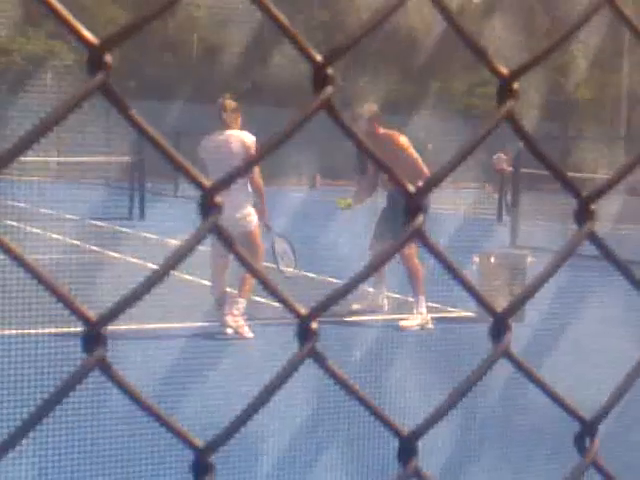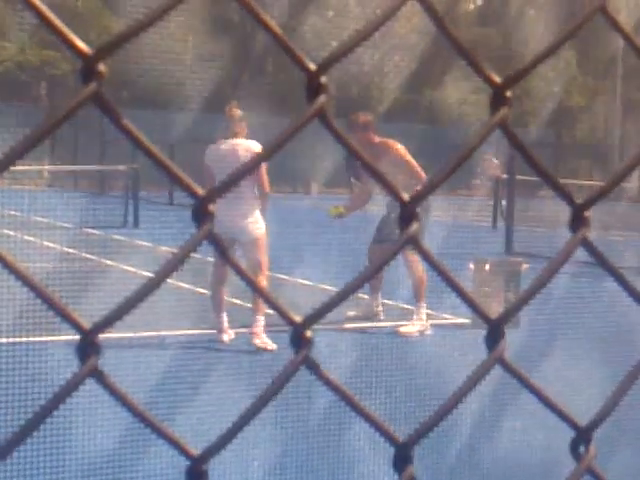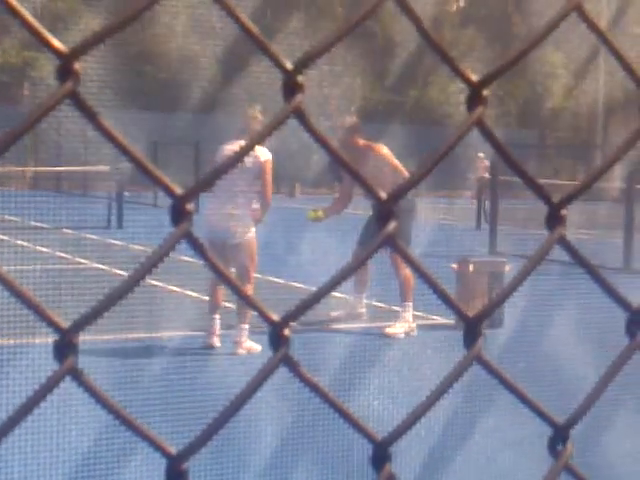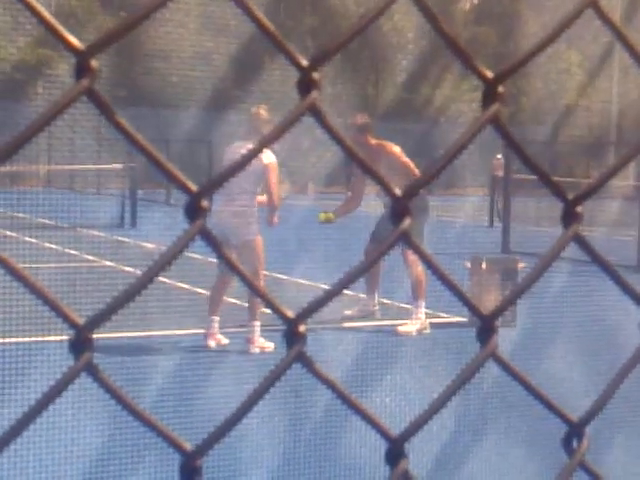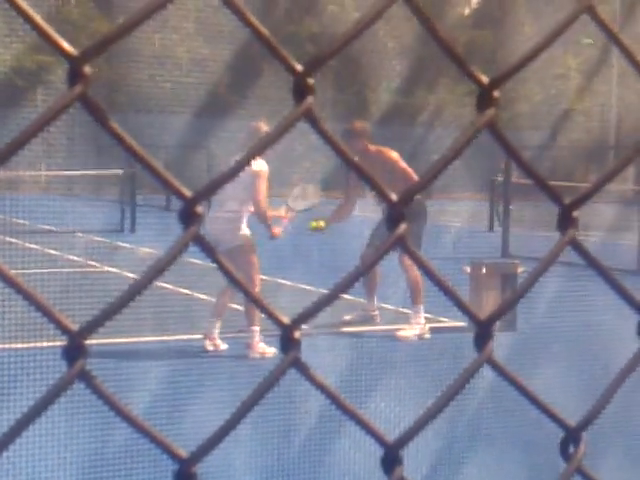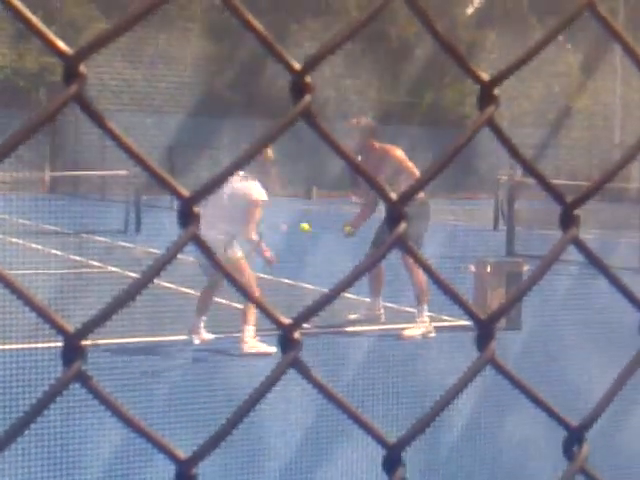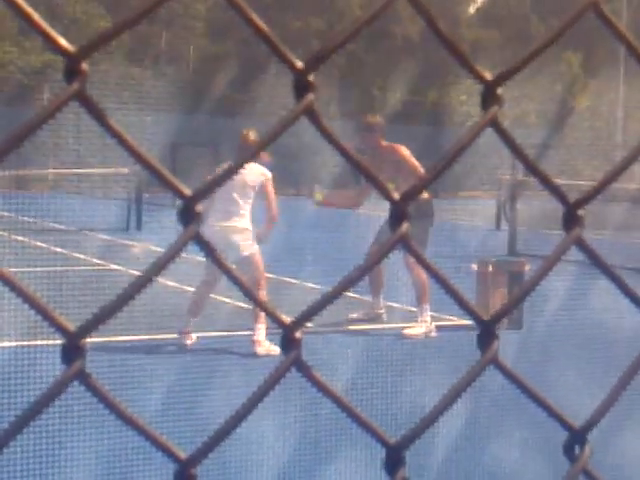
dt=0.5s
person 1, frame 1
left shoulder: (206, 143)
right shoulder: (246, 139)
left elbow: (205, 179)
right elbow: (255, 179)
right wrist: (261, 206)
left hip: (215, 208)
right hip: (240, 208)
left knee: (219, 267)
right knee: (256, 260)
left ankle: (225, 316)
right ankle: (236, 312)
person 1, frame 2
left shoulder: (211, 151)
right shoulder: (253, 147)
left elbow: (209, 190)
right elbow: (264, 188)
right wrist: (260, 208)
left hip: (222, 217)
right hip: (248, 216)
left knee: (220, 273)
right knee: (260, 274)
left ankle: (223, 328)
right ankle: (257, 331)
person 1, frame 3
left shoulder: (224, 149)
right shoulder: (262, 154)
left elbow: (214, 186)
right elbow: (266, 196)
right wrist: (260, 213)
left hip: (213, 215)
right hip: (239, 219)
left knee: (219, 276)
right knee: (246, 279)
left ankle: (215, 331)
right ankle: (242, 339)
person 1, frame 4
left shoulder: (232, 149)
right shoulder: (266, 157)
right elbow: (272, 197)
right wrist: (273, 216)
left hip: (220, 215)
right hip: (243, 219)
left knee: (224, 275)
right knee: (256, 278)
left ankle: (212, 331)
right ankle: (255, 338)
person 1, frame 5
right shoulder: (259, 166)
right elbow: (259, 205)
left wrist: (273, 213)
right wrist: (271, 227)
left hip: (213, 224)
right hip: (232, 228)
left knee: (233, 282)
right knee: (252, 283)
left ankle: (213, 336)
right ankle: (255, 343)
person 1, frame 6
left shoulder: (233, 177)
right shoulder: (258, 194)
left elbow: (206, 203)
right elbow: (249, 234)
right wrist: (263, 252)
left hip: (204, 237)
right hip: (226, 244)
left knee: (214, 283)
right knee: (252, 292)
left ankle: (197, 330)
right ankle: (249, 340)
person 1, frame 7
right shoulder: (263, 173)
right elbow: (273, 214)
right wrist: (264, 233)
left hip: (213, 231)
right hip: (240, 235)
left knee: (208, 282)
right knee: (259, 288)
left ankle: (187, 330)
right ankle: (260, 340)
person 2, frame 1
left shoulder: (396, 140)
right shoulder: (370, 147)
left elbow: (423, 174)
right elbow: (370, 185)
right wrist: (353, 200)
right hip: (395, 198)
left knee: (407, 252)
right knee: (376, 247)
left ankle: (421, 312)
right ankle: (378, 299)
person 2, frame 2
left shoulder: (392, 148)
right shoulder: (367, 157)
left elbow: (421, 179)
right elbow: (365, 194)
right wrist: (345, 209)
right hip: (395, 206)
left knee: (410, 256)
right knee: (374, 254)
left ankle: (421, 318)
right ankle: (374, 307)
person 2, frame 3
left shoulder: (376, 151)
right shoulder: (349, 161)
left elbow: (406, 179)
right elbow: (344, 199)
right wrist: (323, 212)
left hip: (400, 206)
left knee: (397, 257)
right knee: (359, 254)
left ankle: (407, 318)
right ankle: (358, 306)
person 2, frame 4
left shoulder: (387, 150)
left elbow: (417, 178)
right elbow: (355, 199)
right wrist: (332, 214)
left hip: (413, 205)
right hip: (393, 207)
left knee: (410, 255)
right knee: (371, 251)
left ankle: (420, 317)
right ankle: (370, 304)
person 2, frame 5
left shoulder: (386, 156)
left elbow: (415, 183)
right elbow: (348, 205)
right wrist: (326, 222)
left hip: (411, 210)
left knee: (407, 260)
right knee: (367, 256)
left ankle: (419, 321)
right ankle: (371, 309)
person 2, frame 6
left shoulder: (391, 154)
right shoulder: (363, 164)
left elbow: (417, 181)
right elbow: (370, 203)
left wrist: (398, 195)
right wrist: (354, 224)
left hip: (414, 209)
left knee: (409, 260)
left ankle: (424, 321)
right ankle: (375, 309)
person 2, frame 7
left shoulder: (397, 152)
right shoulder: (370, 162)
left elbow: (423, 179)
right elbow: (357, 199)
left wrist: (402, 193)
right wrist: (325, 199)
left hip: (419, 208)
left knee: (411, 259)
right knee: (372, 255)
left ankle: (425, 320)
right ankle: (377, 308)
